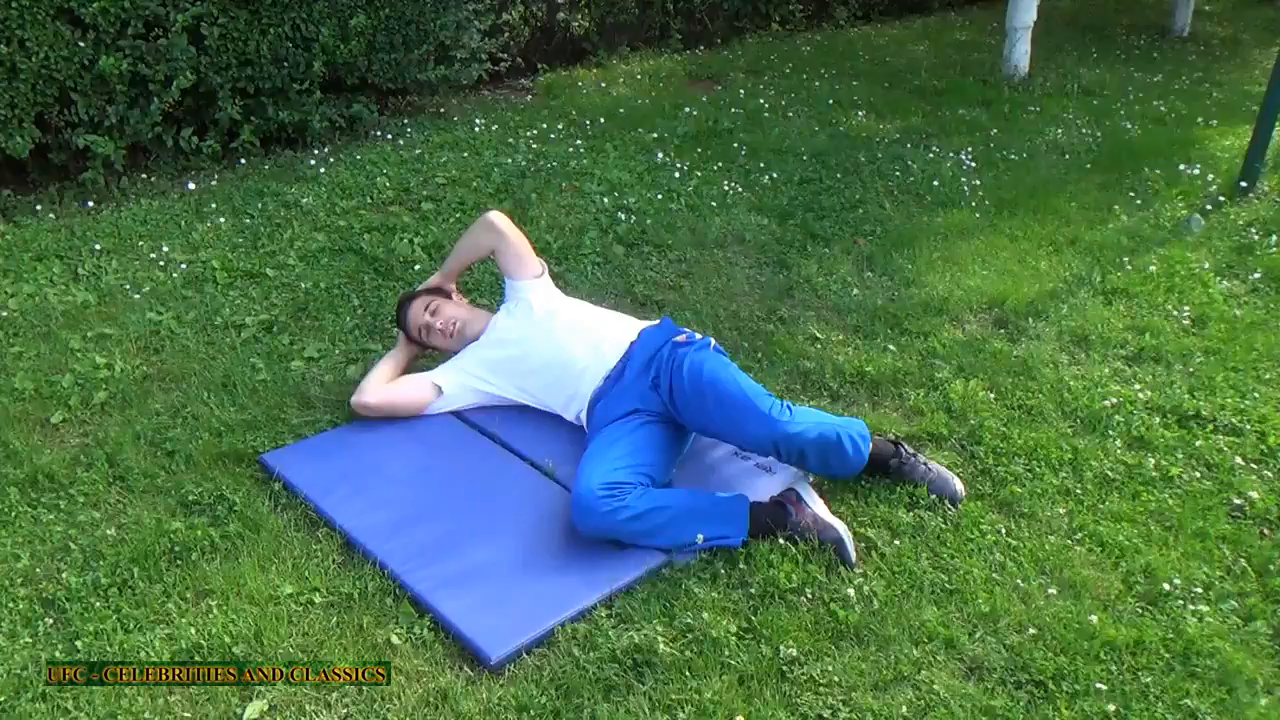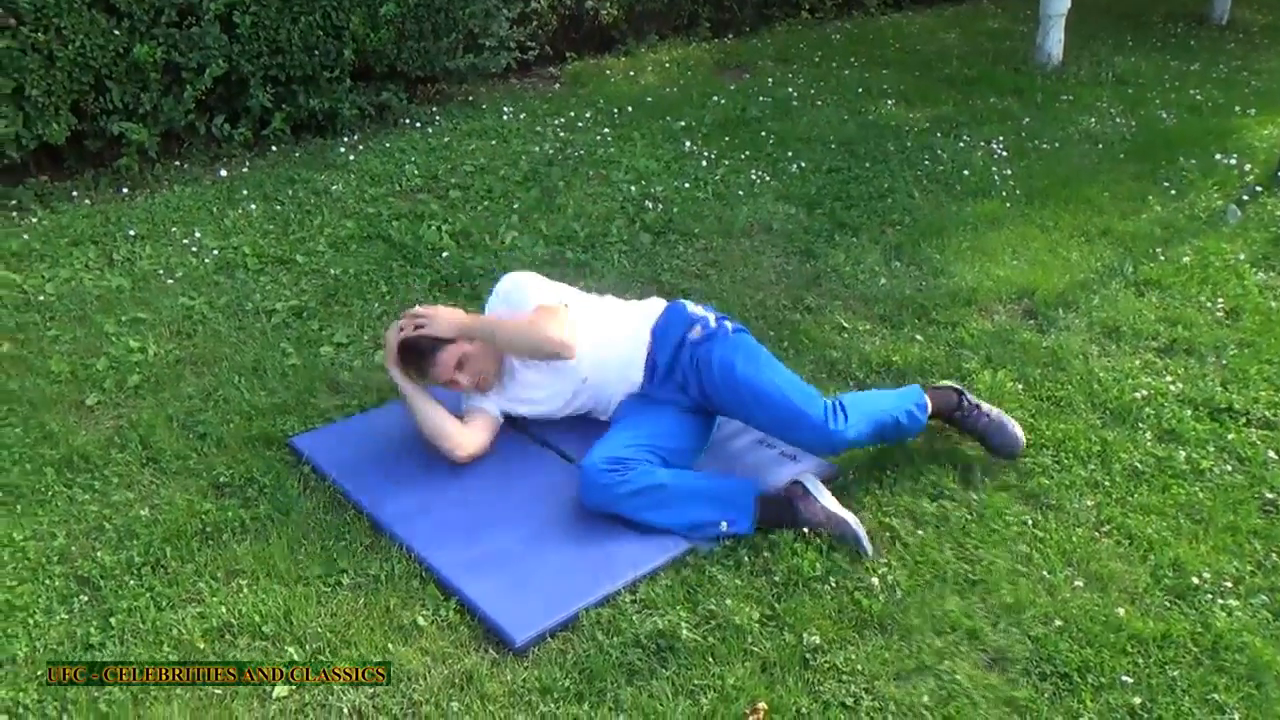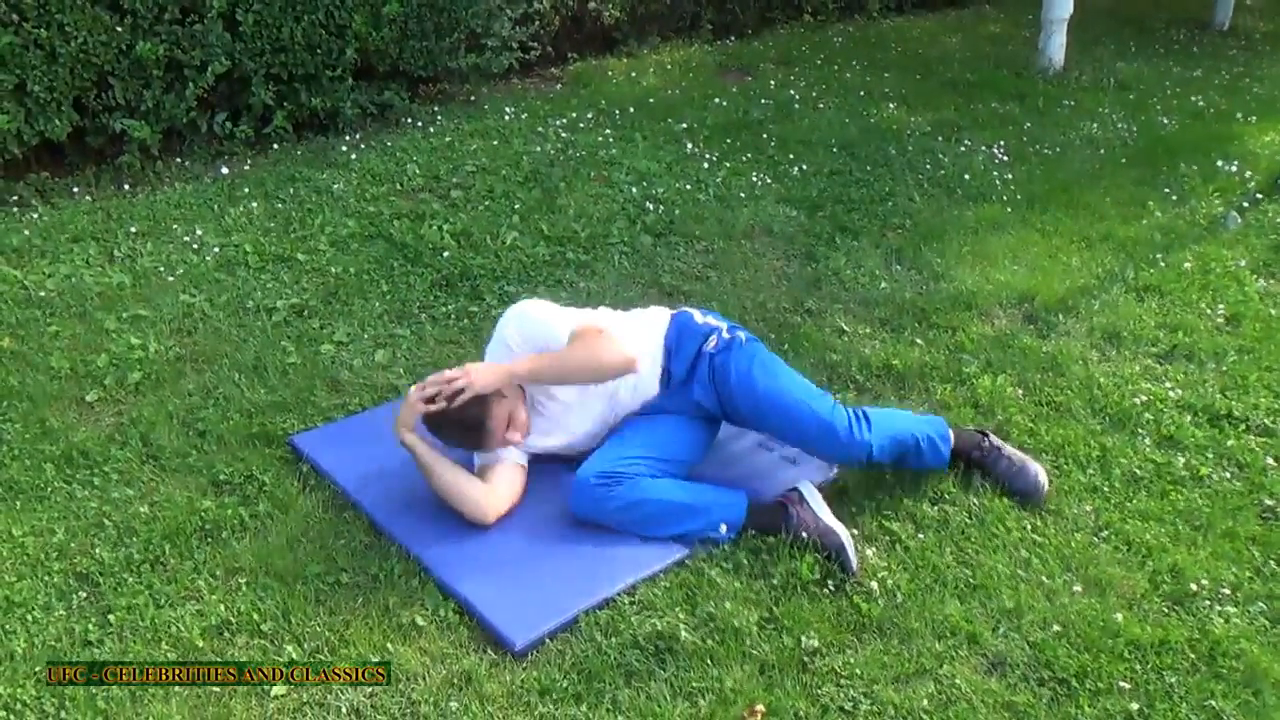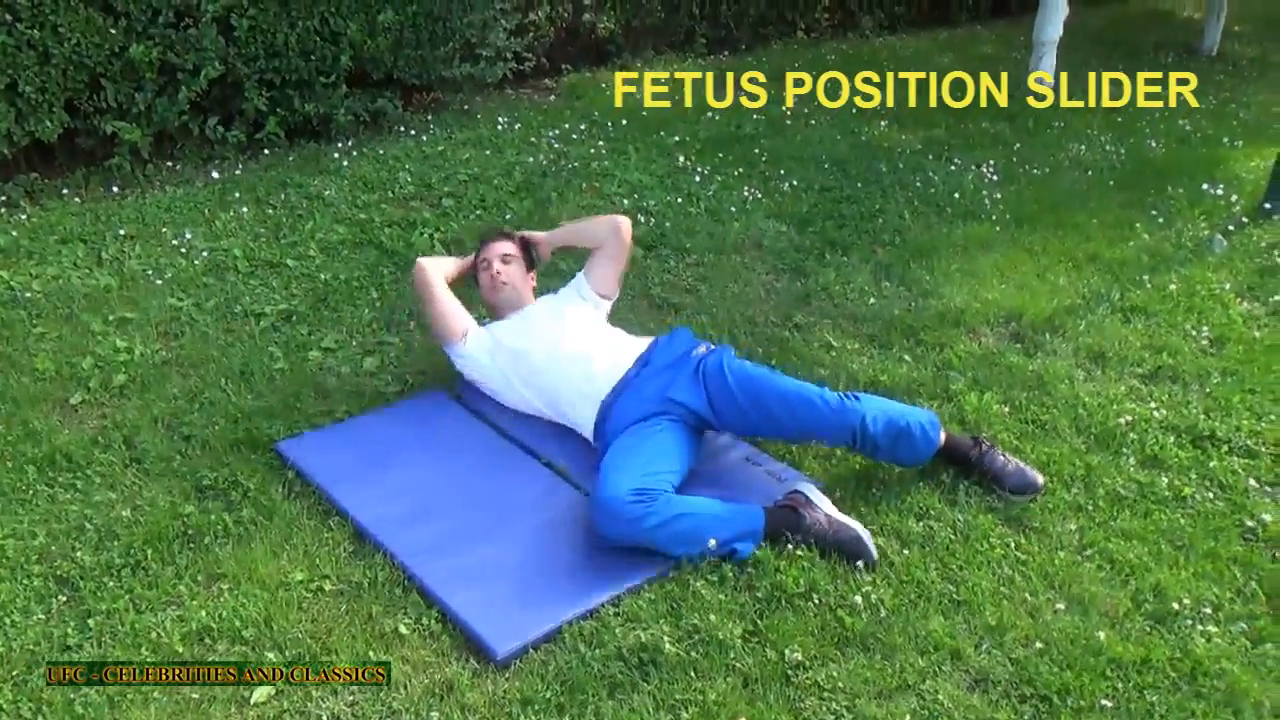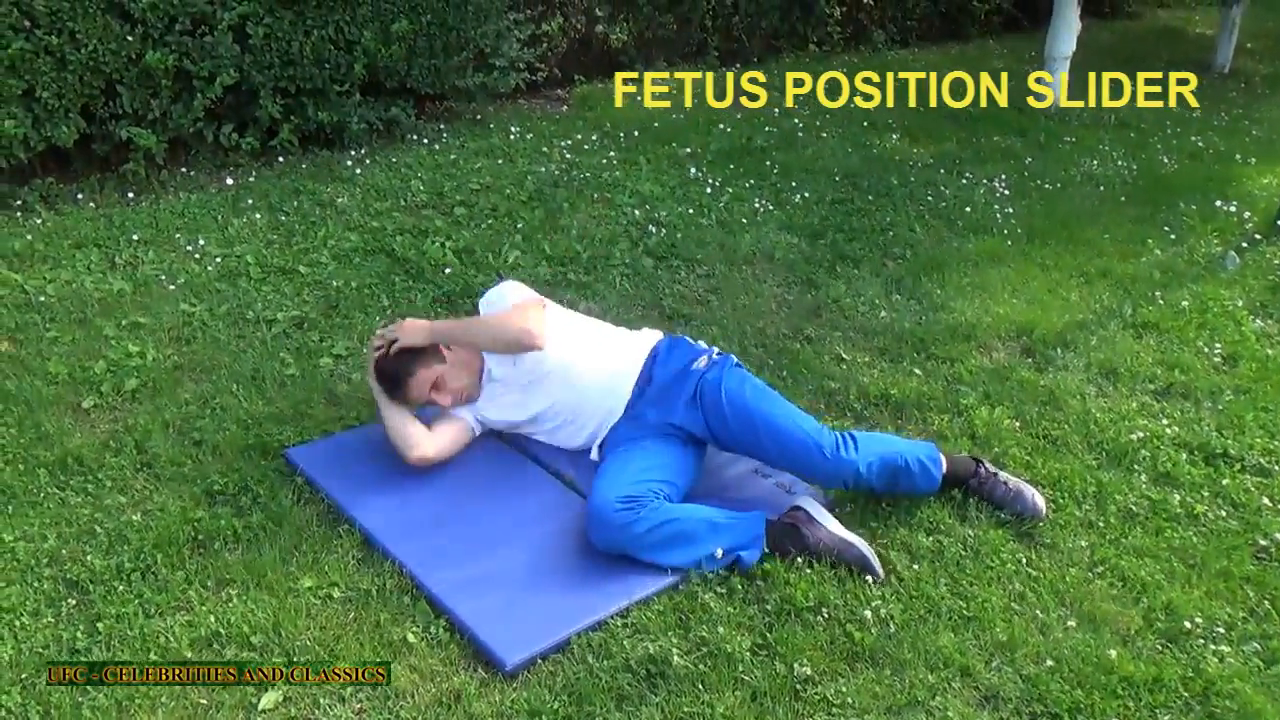
dt=1s
person 1, frame 1
left shoulder: (525, 297)
right shoulder: (464, 375)
left elbow: (495, 223)
right elbow: (368, 400)
left wrist: (439, 281)
right wrist: (404, 346)
left hip: (659, 354)
right hip: (617, 416)
left knee: (774, 427)
right knee: (593, 506)
left ankle: (885, 453)
right ankle: (778, 515)
person 1, frame 2
left shoulder: (512, 293)
right shoulder: (493, 395)
left elbow: (561, 342)
right elbow: (458, 447)
left wrist: (464, 322)
right wrist: (404, 379)
left hip: (681, 342)
right hip: (646, 409)
left knee: (821, 426)
right knee: (601, 481)
left ankle: (941, 403)
right ankle: (784, 508)
person 1, frame 3
left shoulder: (519, 327)
right shoulder: (505, 437)
left elbow: (619, 353)
right elbow: (487, 507)
left wrist: (503, 370)
right wrist: (411, 438)
left hip: (690, 350)
right hip: (662, 412)
left knee: (844, 436)
right knee: (590, 492)
left ankle: (966, 443)
right ankle: (778, 516)
person 1, frame 4
left shoulder: (569, 300)
right shoulder: (479, 351)
left elbow: (617, 228)
right elbow: (424, 274)
left wrist: (541, 240)
right wrist: (465, 261)
left hip: (673, 364)
right hip: (630, 423)
left knee: (831, 411)
right knee: (616, 510)
left ankle: (961, 450)
right ankle: (784, 521)
person 1, frame 5
left shoulder: (499, 304)
right shoulder: (475, 408)
left elbow: (530, 332)
right elbow: (417, 449)
left wrist: (428, 331)
right wrist: (382, 387)
left hip: (673, 374)
right hip: (635, 437)
left knee: (830, 456)
right knee: (610, 520)
left ankle: (961, 470)
right ankle: (785, 534)
